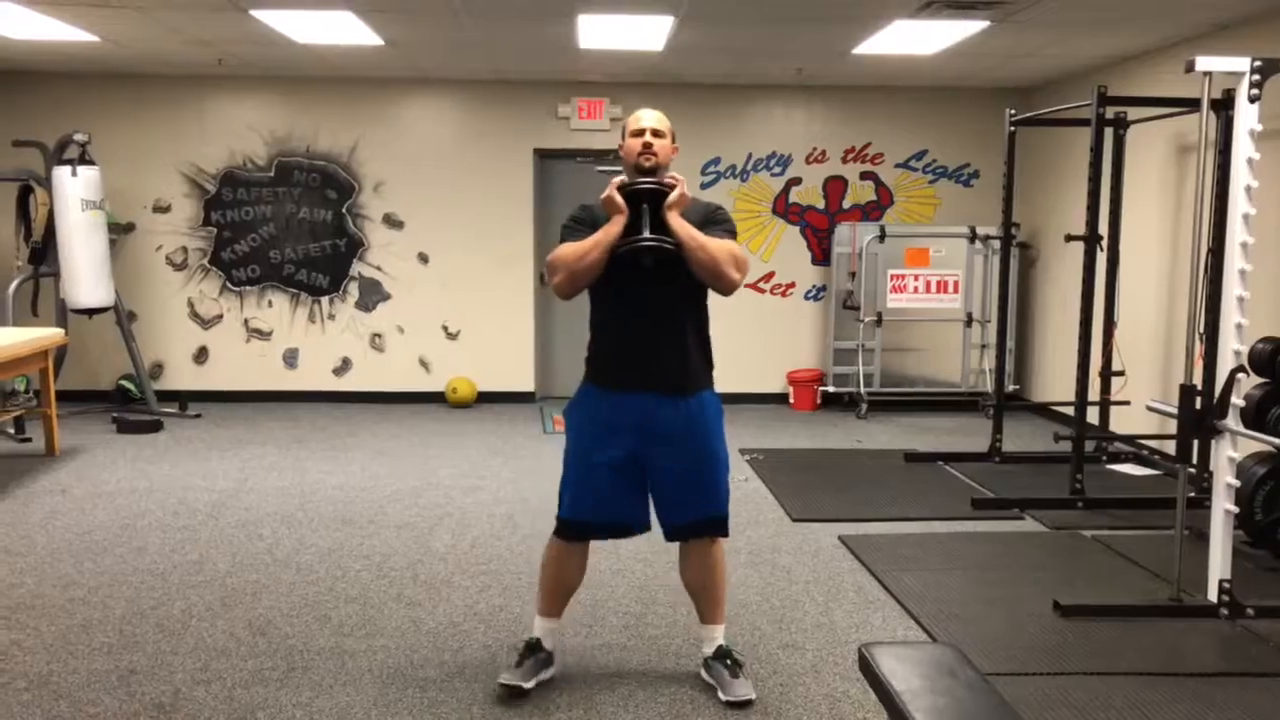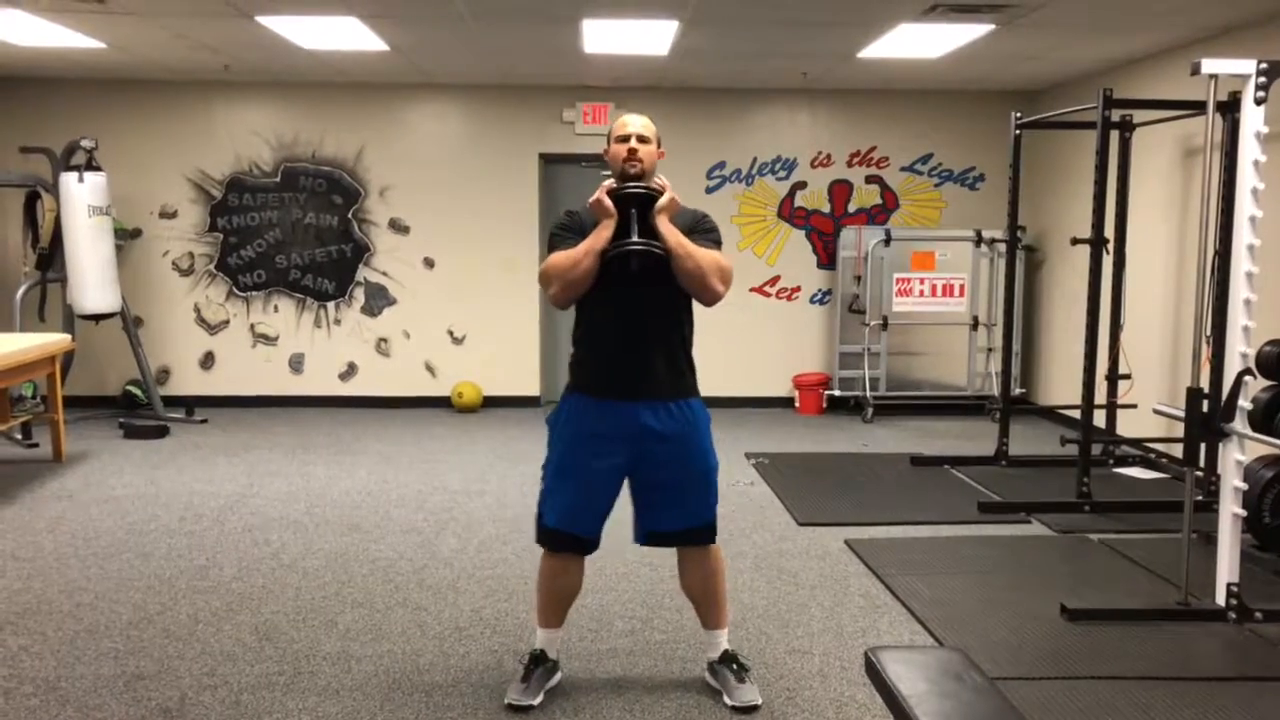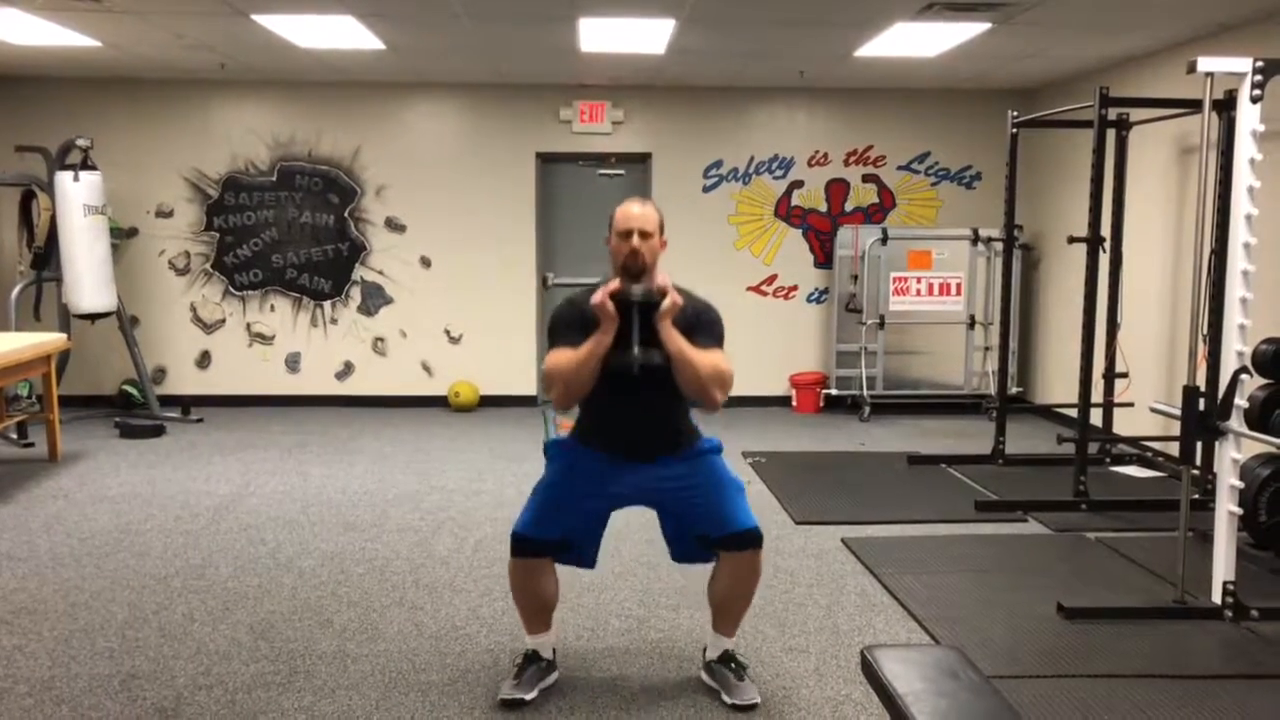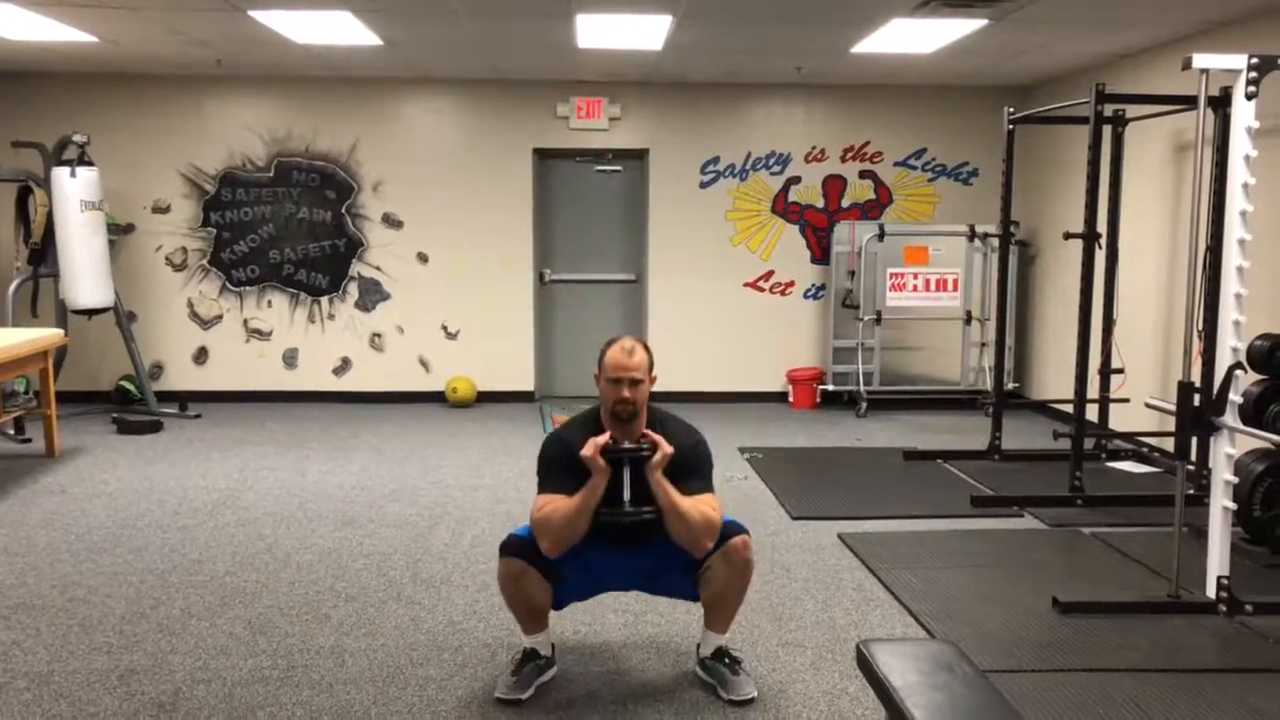
dt=0.7s
person 1, frame 1
left shoulder: (705, 214)
right shoulder: (592, 216)
left elbow: (729, 276)
right elbow: (562, 281)
left wrist: (674, 218)
right wrist: (618, 220)
left hip: (686, 400)
right hip: (605, 399)
left knee: (702, 529)
right knee: (574, 525)
left ankle: (715, 651)
right ankle: (542, 644)
person 1, frame 2
left shoulder: (692, 221)
right shoulder: (578, 222)
left elbow: (713, 288)
right elbow: (558, 289)
left wrist: (663, 222)
right wrist: (607, 224)
left hip: (673, 407)
right hip: (591, 407)
left knee: (696, 534)
right knee: (564, 538)
left ankle: (720, 655)
right ankle: (544, 656)
person 1, frame 3
left shoulder: (695, 312)
right shoulder: (577, 311)
left elbow: (713, 395)
right elbow: (561, 395)
left wrist: (666, 327)
right wrist: (607, 329)
left hip: (679, 456)
right hip: (595, 455)
left knee: (743, 541)
right knee: (528, 543)
left ankle: (719, 655)
right ankle: (540, 655)
person 1, frame 4
left shoulder: (683, 442)
right shoulder: (566, 443)
left elbow: (702, 542)
right elbow: (550, 544)
left wrist: (656, 476)
right wrist: (598, 478)
left hip: (663, 552)
right hip: (586, 553)
left knee: (735, 546)
right knee: (515, 556)
left ankle: (713, 652)
right ankle: (538, 652)
